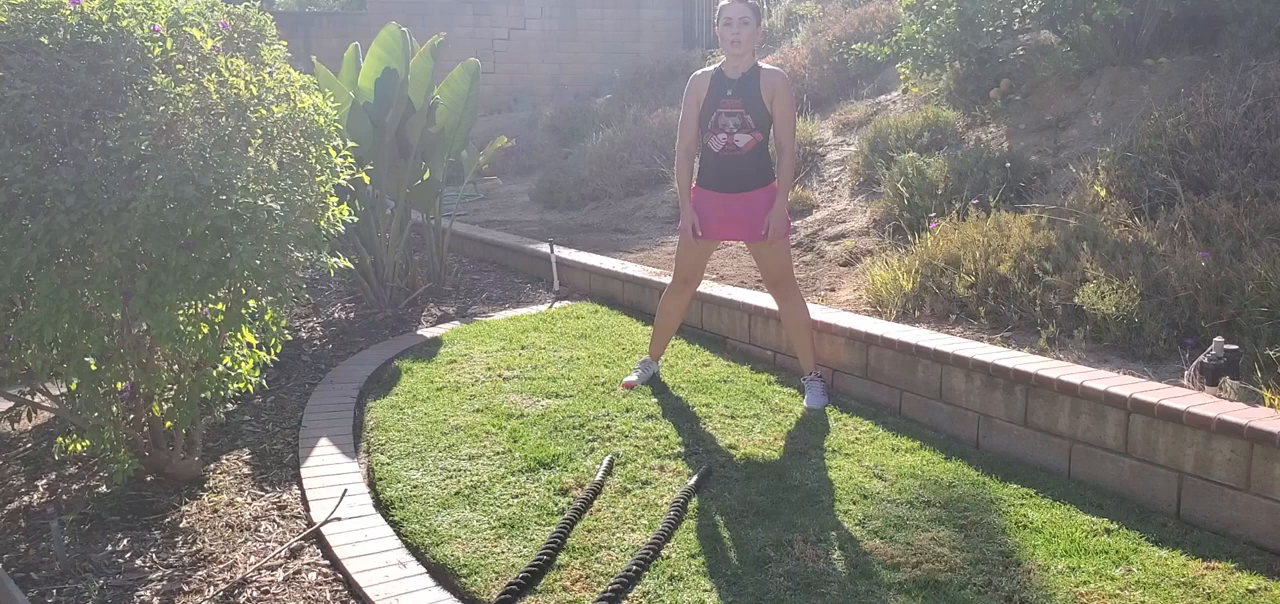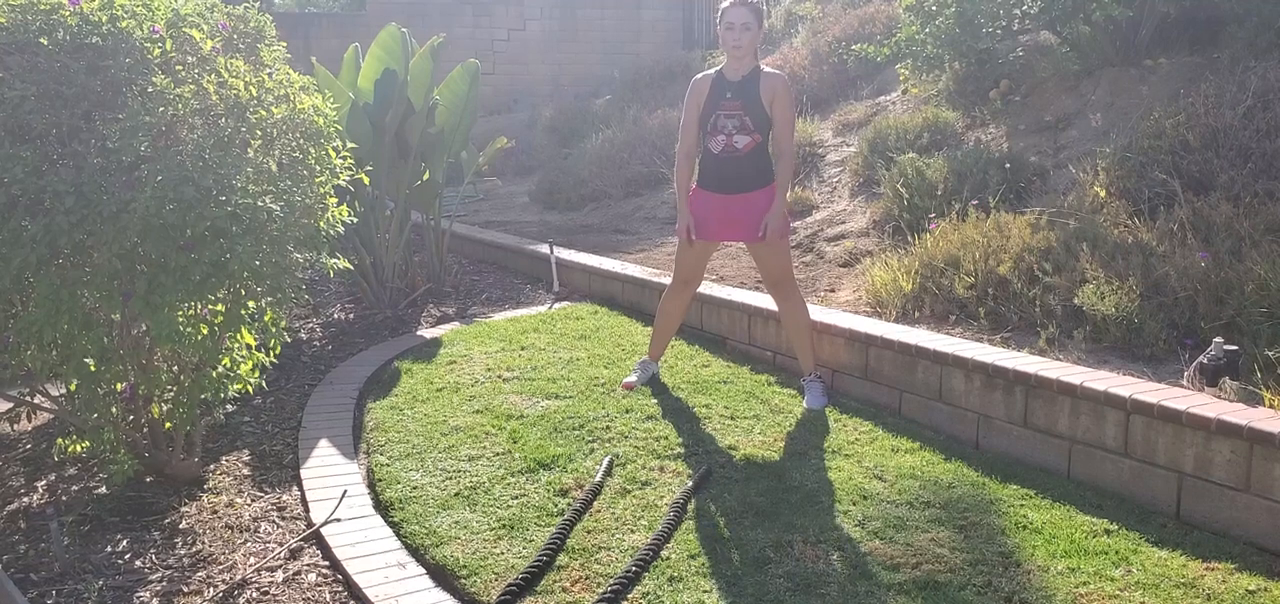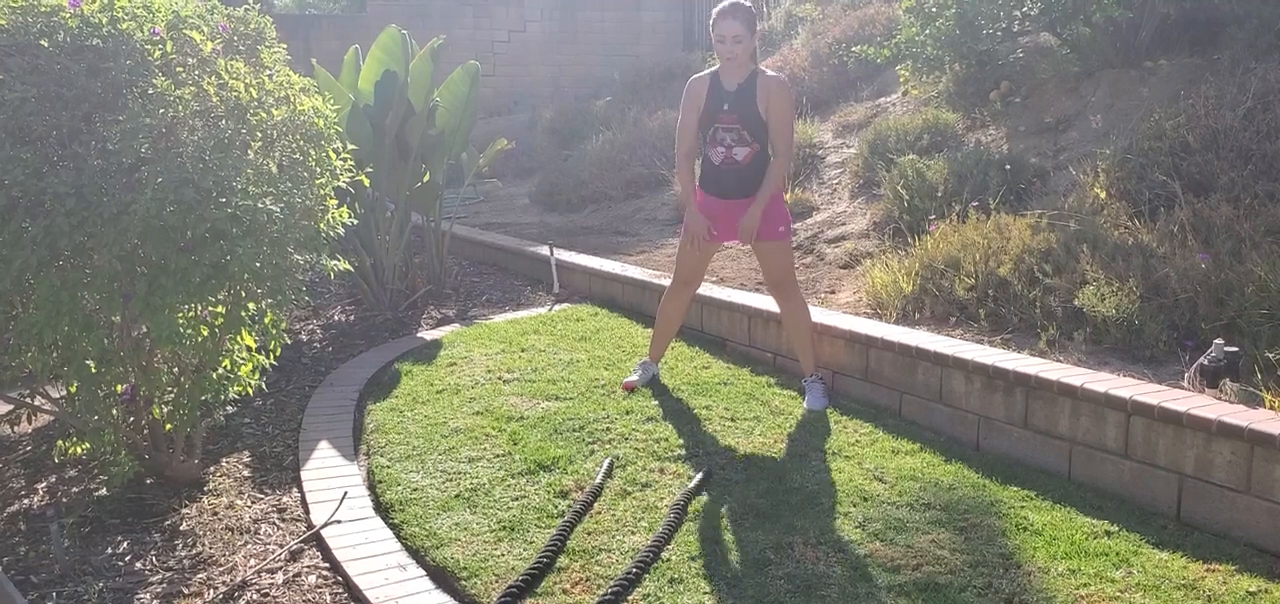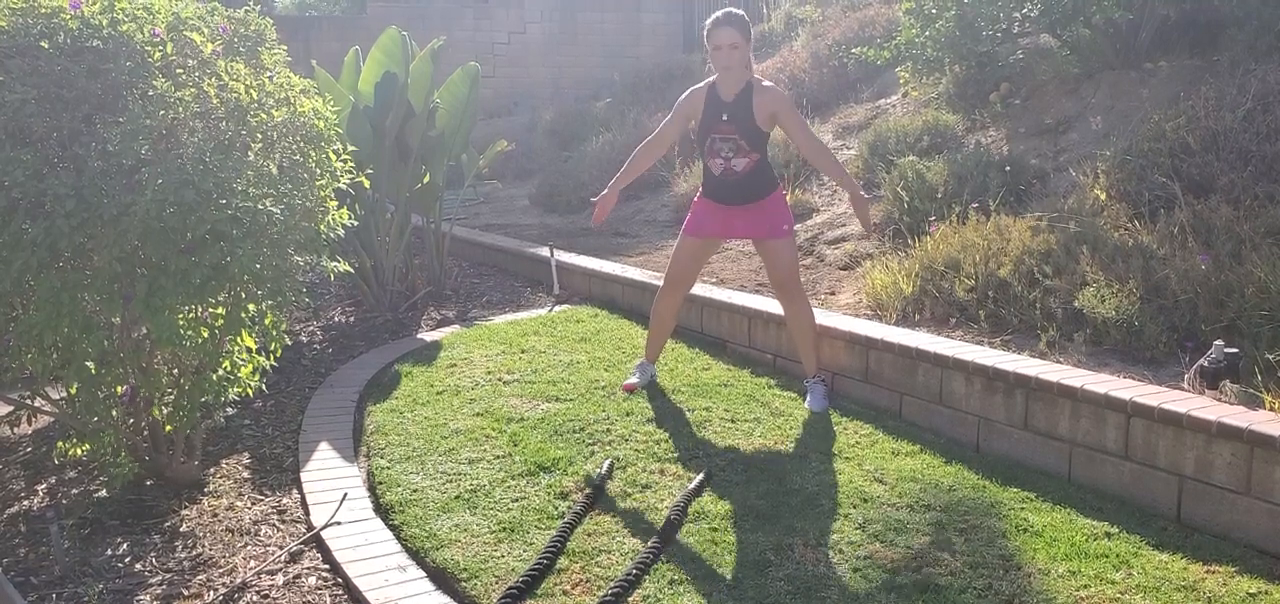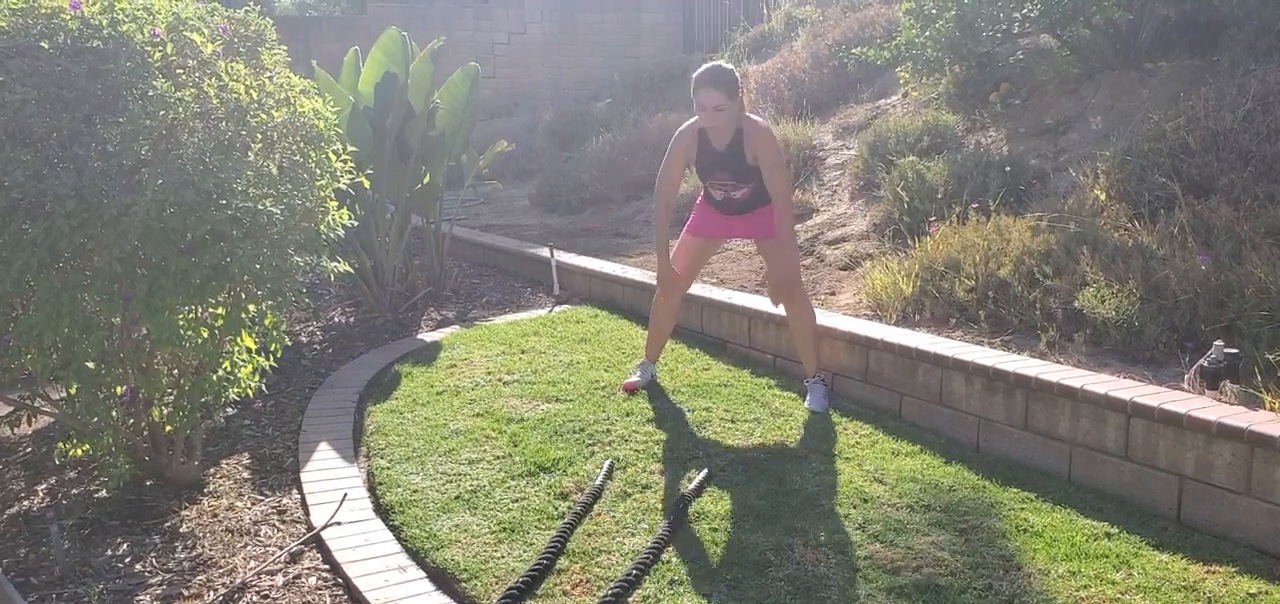
dt=1s
person 1, frame 1
left shoulder: (774, 81)
right shoulder: (700, 82)
left elbow: (786, 149)
right elbow: (685, 149)
left wrist: (780, 206)
right wrist: (686, 207)
left hip: (758, 198)
right hip: (708, 197)
left knee: (783, 286)
right knee: (682, 282)
left ankle: (812, 376)
right ankle: (650, 361)
person 1, frame 2
left shoulder: (774, 84)
right shoulder: (702, 84)
left elbow: (785, 151)
right elbow: (686, 151)
left wrist: (778, 208)
right wrist: (682, 209)
left hip: (758, 199)
right hip: (707, 198)
left knee: (783, 287)
right knee: (682, 283)
left ankle: (812, 377)
right ankle: (650, 361)
person 1, frame 3
left shoulder: (772, 87)
right shoulder: (698, 87)
left elbow: (782, 156)
right elbow: (684, 155)
left wrist: (756, 211)
right wrist: (693, 213)
left hip: (761, 202)
right hip: (709, 202)
left knee: (784, 288)
right knee: (681, 285)
left ankle: (812, 377)
right ankle: (650, 363)
person 1, frame 4
left shoulder: (768, 97)
right shoulder: (696, 97)
left elbow: (811, 146)
right elbow: (656, 144)
left wrist: (854, 191)
right wrist: (613, 189)
left hip: (763, 204)
right hip: (711, 205)
left knee: (789, 290)
right knee: (672, 285)
left ankle: (814, 379)
right ankle: (647, 365)
person 1, frame 5
left shoulder: (757, 133)
right shoulder: (687, 136)
left elbow: (781, 199)
right elbow: (663, 198)
left wrist: (781, 264)
right wrist: (663, 261)
left hip: (764, 208)
right hip: (713, 211)
left knee: (791, 288)
right knee: (670, 284)
left ankle: (814, 378)
right ankle: (647, 364)
